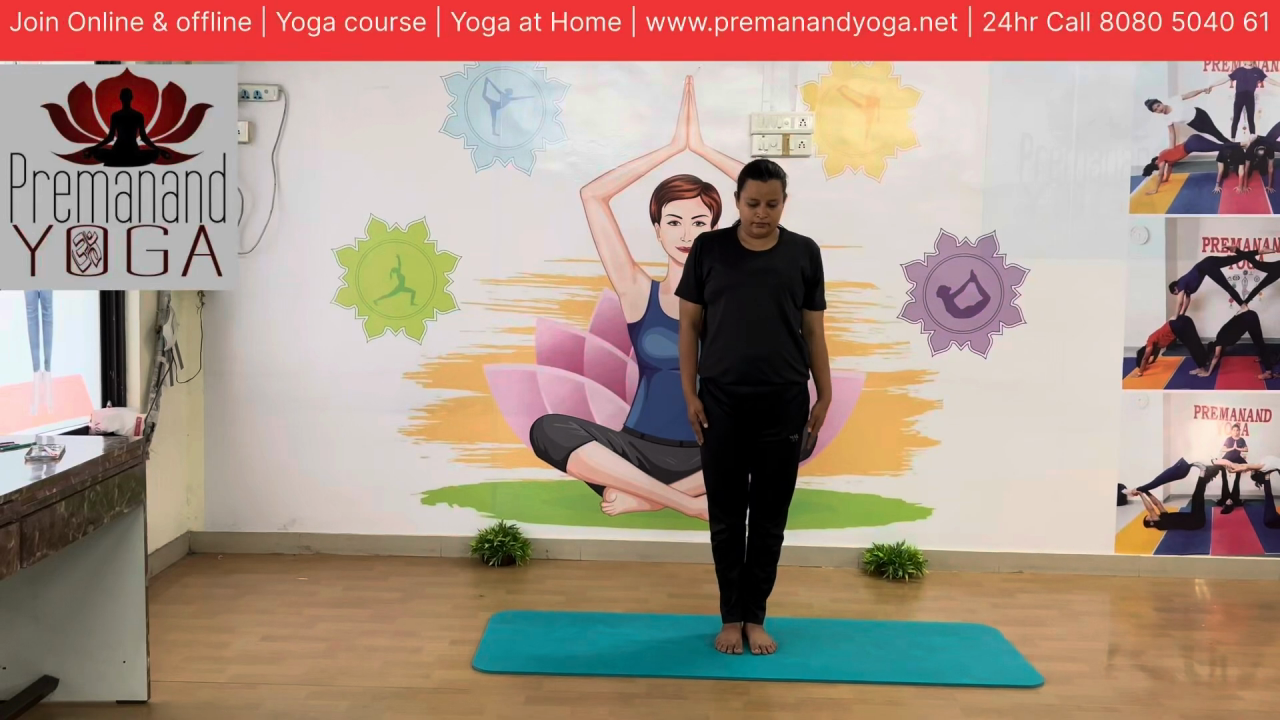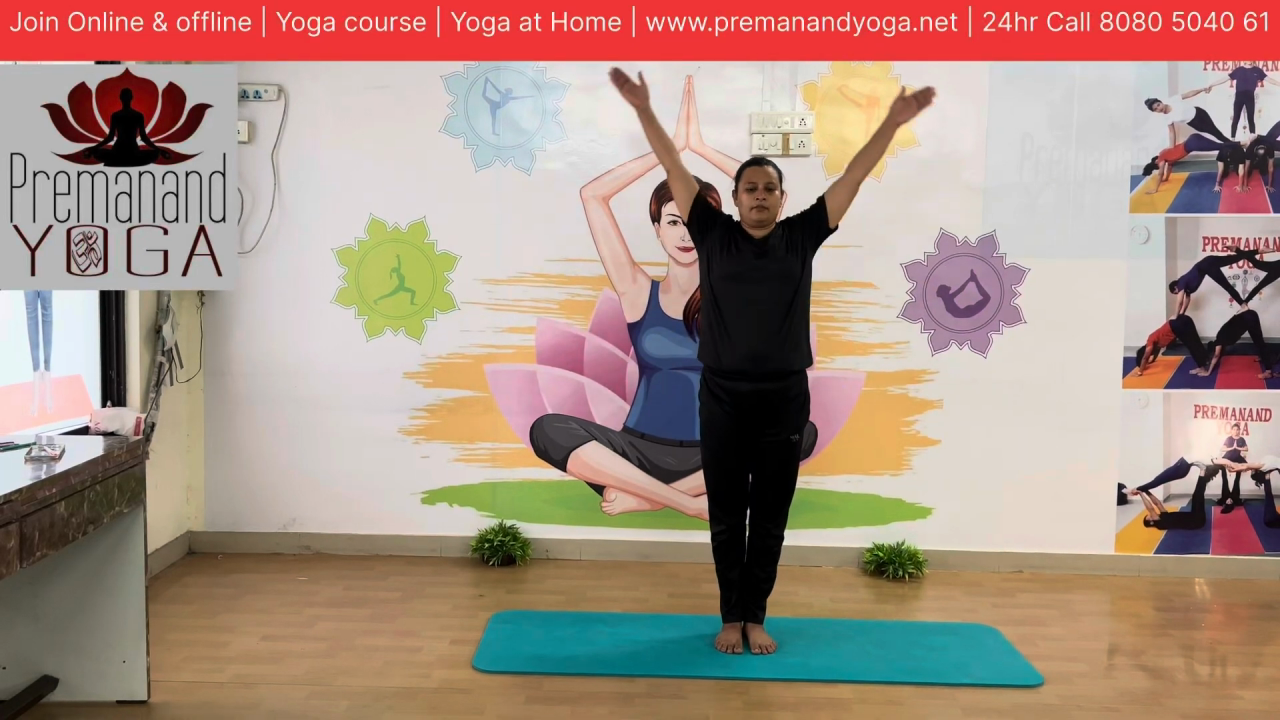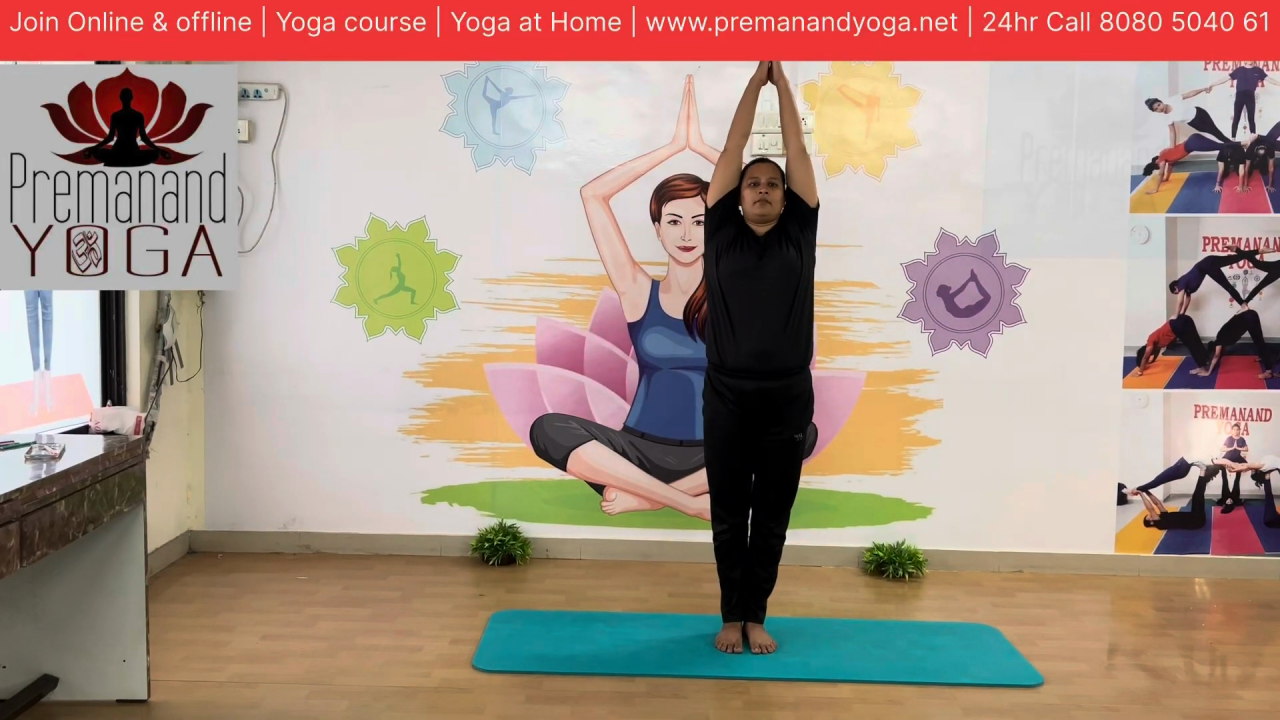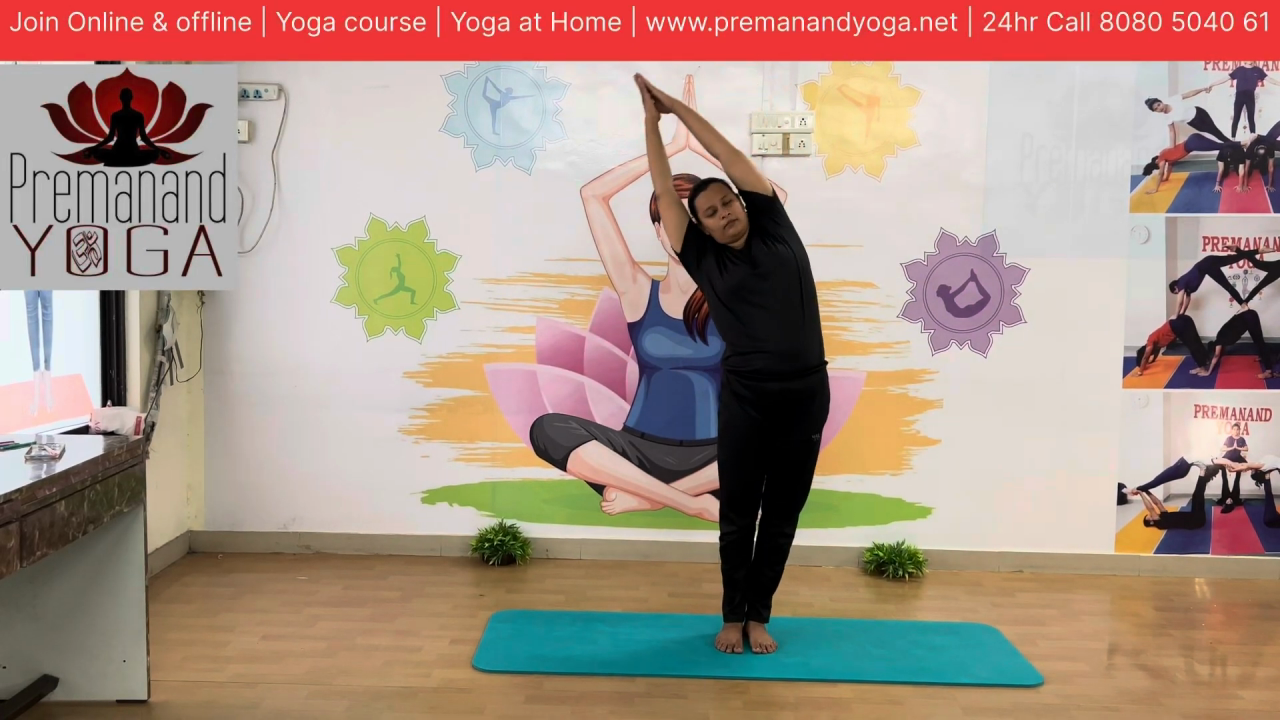
dt=1s
person 1, frame 1
left shoulder: (804, 252)
right shoulder: (708, 248)
left elbow: (813, 330)
right elbow: (689, 324)
left wrist: (824, 396)
right wrist: (689, 392)
left hip: (783, 401)
right hip: (721, 400)
left knee: (770, 516)
right knee: (726, 514)
left ankle: (755, 616)
right ankle: (730, 616)
person 1, frame 2
left shoulder: (801, 237)
right shoulder: (713, 235)
left elbow: (852, 176)
right elbow: (673, 167)
left wrist: (894, 122)
right wrist: (643, 111)
left hip: (784, 399)
right hip: (722, 399)
left knee: (770, 519)
right knee: (726, 517)
left ankle: (755, 616)
right ankle: (730, 615)
person 1, frame 3
left shoulder: (800, 232)
right shoulder: (721, 231)
left elbow: (798, 151)
right elbow: (731, 151)
left wrist: (782, 82)
right wrist: (754, 82)
left hip: (787, 396)
right hip: (727, 395)
left knee: (771, 516)
right knee: (729, 514)
left ankle: (756, 614)
right ankle: (731, 615)
person 1, frame 4
left shoulder: (776, 230)
right shoulder: (704, 258)
left elbow: (731, 158)
right elbow: (665, 194)
left wrist: (680, 107)
right wrist: (652, 122)
left hip: (806, 391)
right hip: (746, 396)
left knee: (781, 514)
right knee: (737, 513)
left ankle: (759, 616)
right ankle: (732, 616)
person 2, frame 1
right shoulder: (638, 292)
right elbow: (592, 195)
left wrist: (700, 147)
right wrist: (674, 146)
right hip: (640, 453)
right knee: (548, 430)
left ankle: (644, 497)
right ankle: (695, 502)
person 2, frame 2
right shoulder: (638, 292)
right elbow: (592, 196)
left wrist: (699, 146)
right wrist: (671, 147)
right hip: (641, 451)
left knee: (800, 432)
right knee: (548, 430)
left ankle: (645, 495)
right ankle: (694, 502)
person 2, frame 3
right shoulder: (638, 291)
right elbow: (592, 195)
left wrist: (699, 145)
right wrist: (673, 146)
left hip: (712, 456)
right hip: (640, 452)
left knee: (800, 431)
right knee: (548, 430)
left ankle: (646, 496)
right ankle: (695, 502)
person 2, frame 4
right shoulder: (637, 292)
right elbow: (593, 195)
left wrist: (700, 144)
right wrist: (674, 145)
left hip: (715, 455)
right hip: (643, 452)
right knee: (550, 431)
left ankle: (651, 494)
right ankle: (698, 502)
